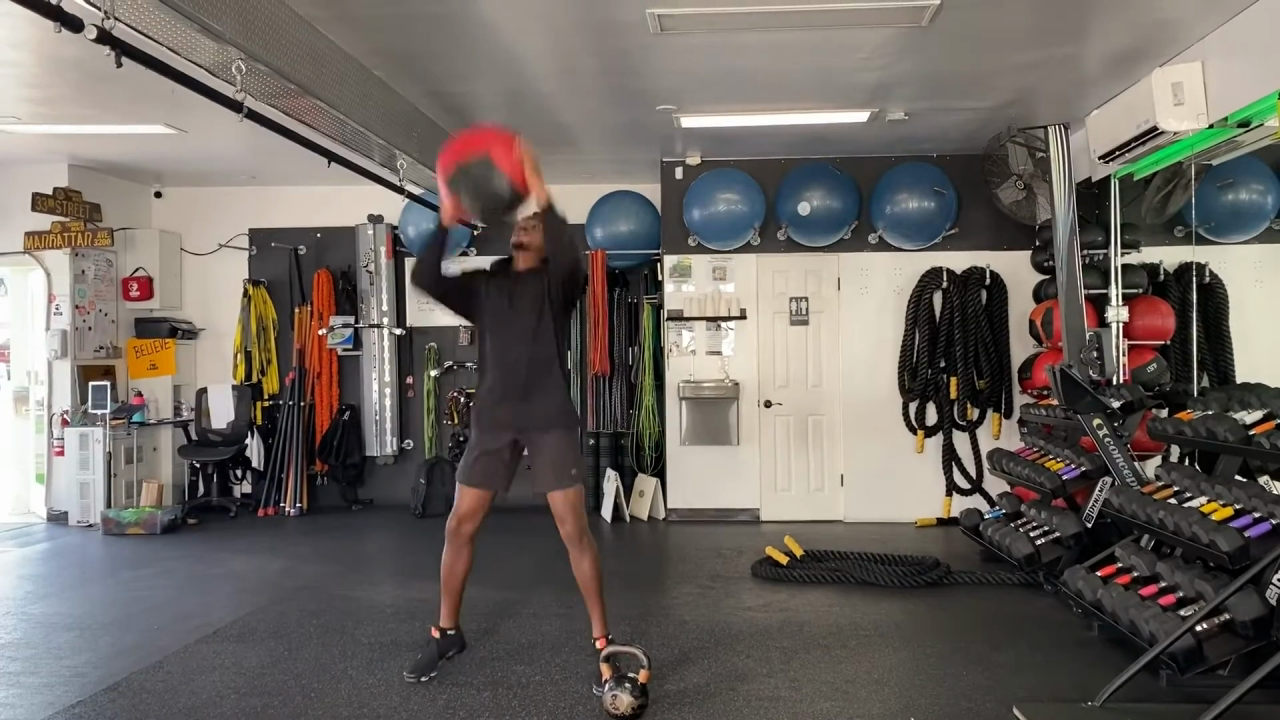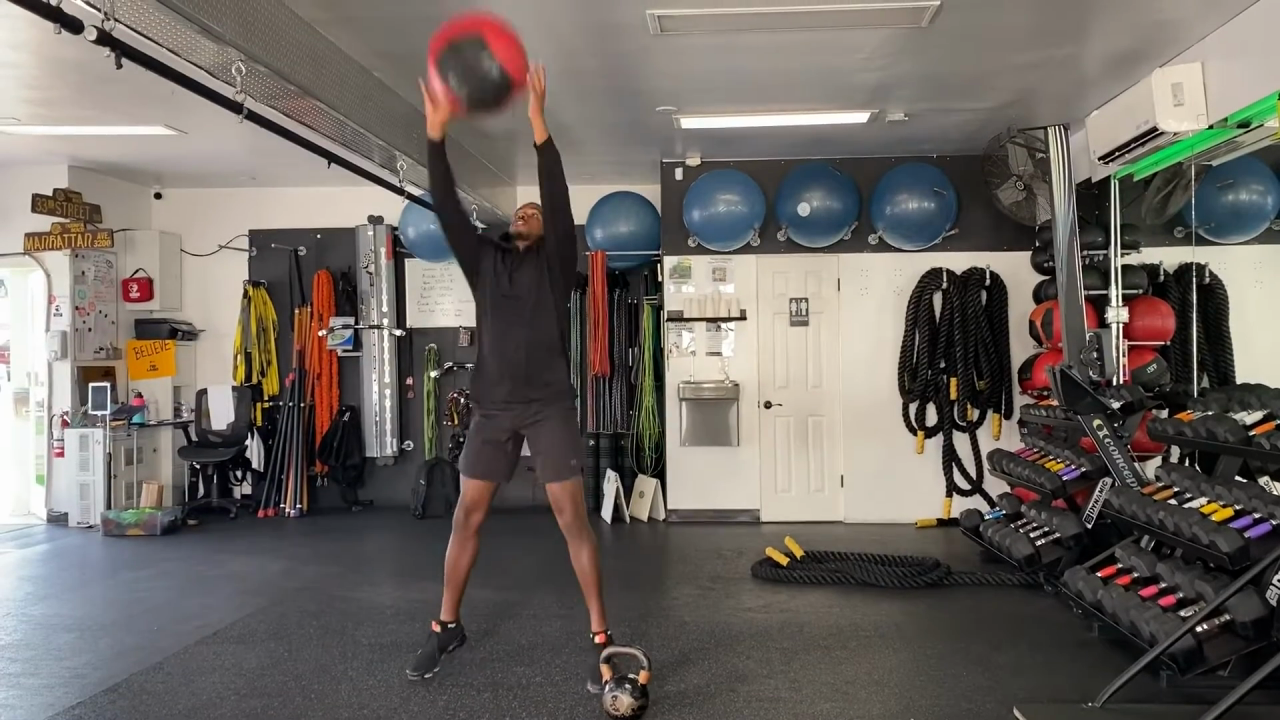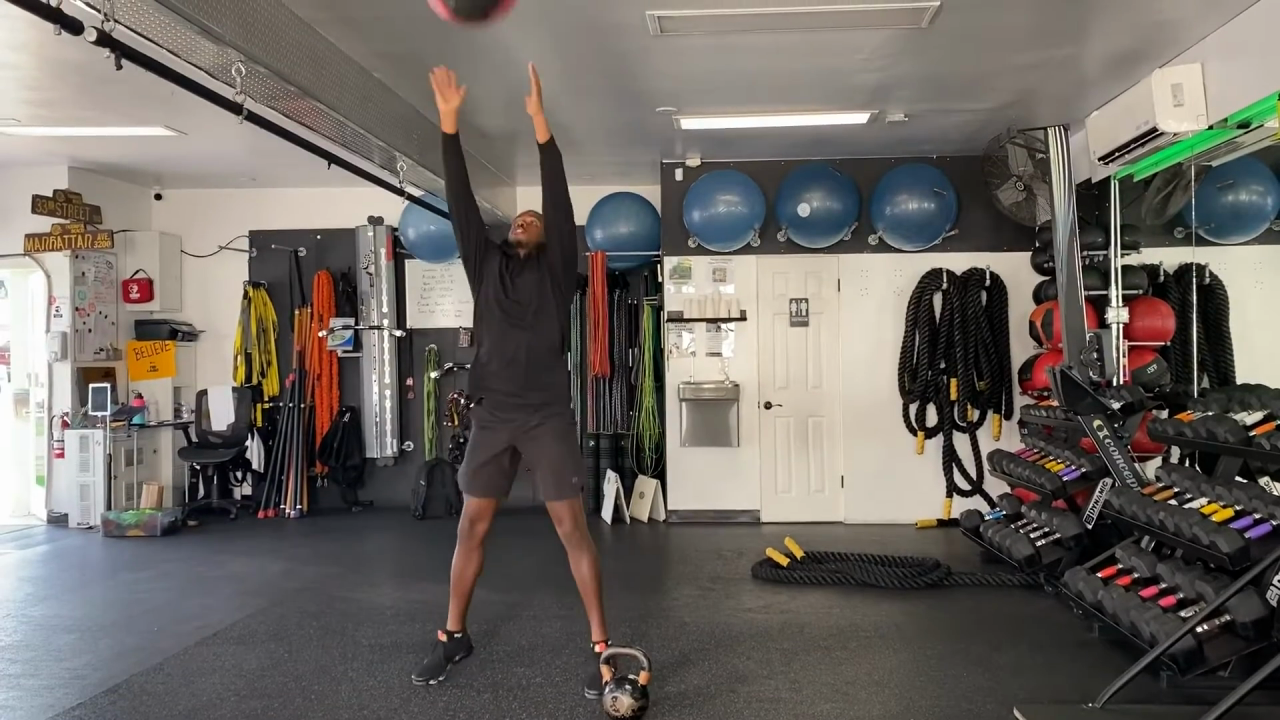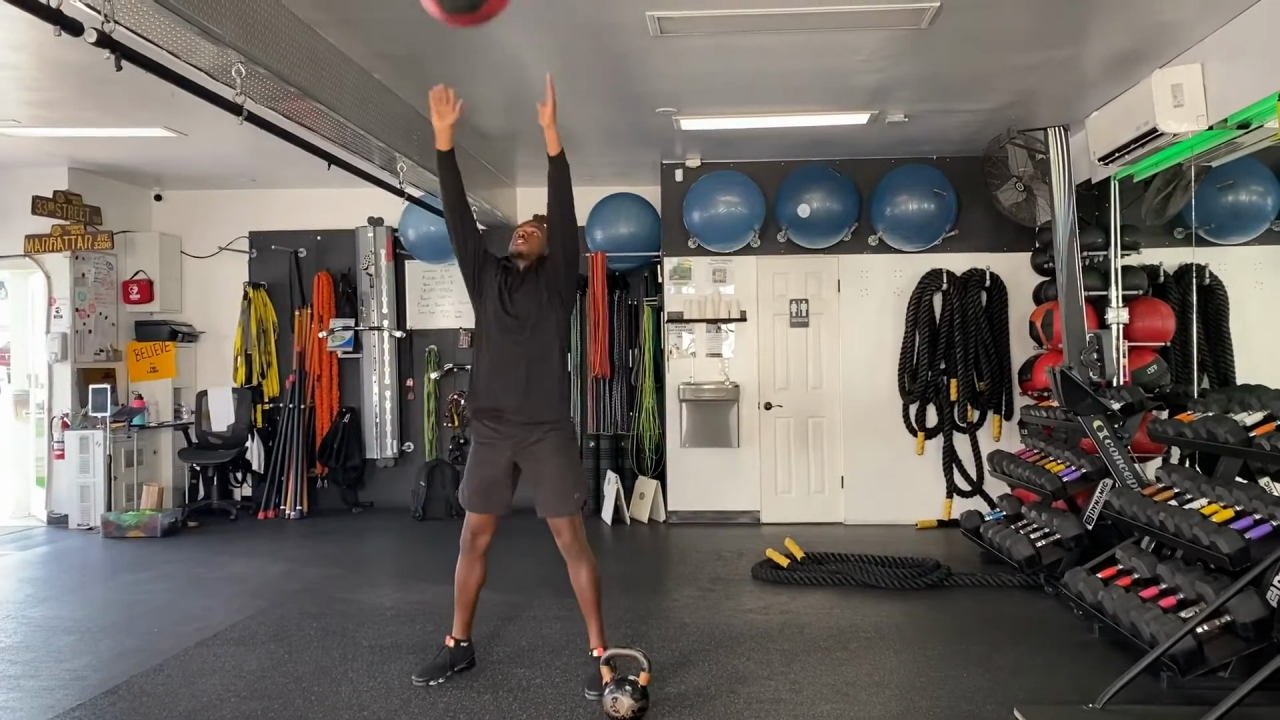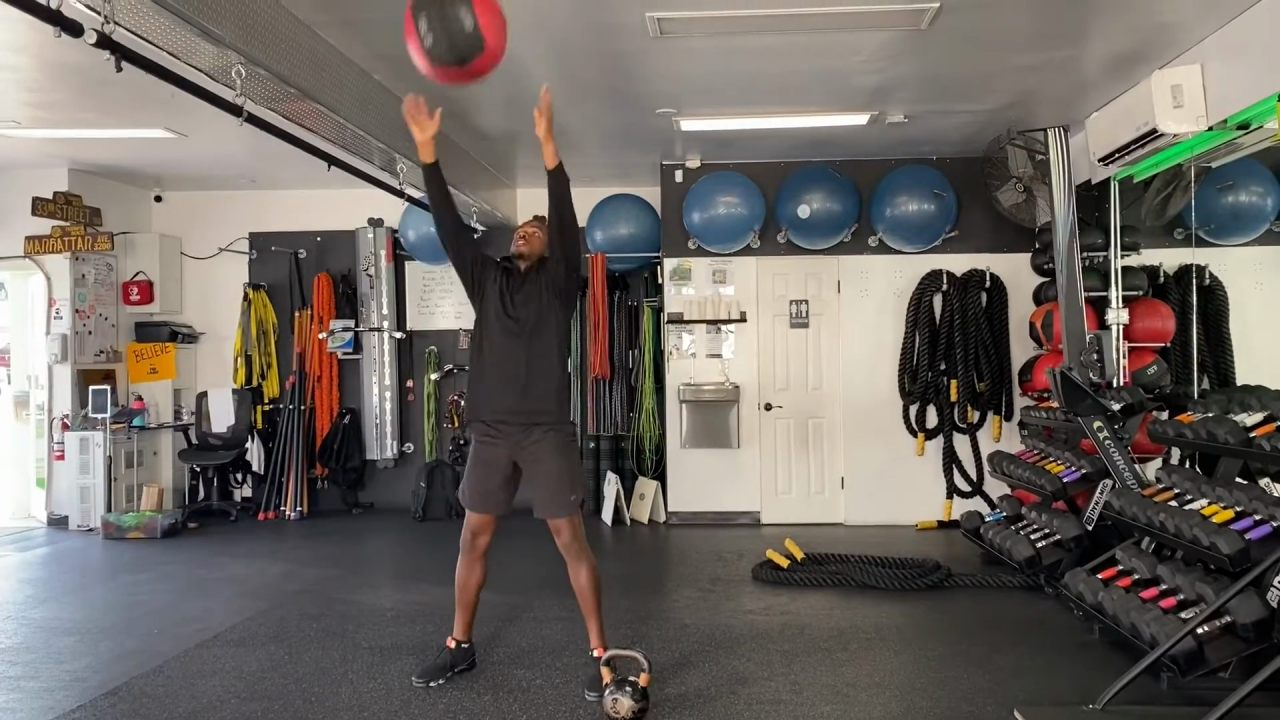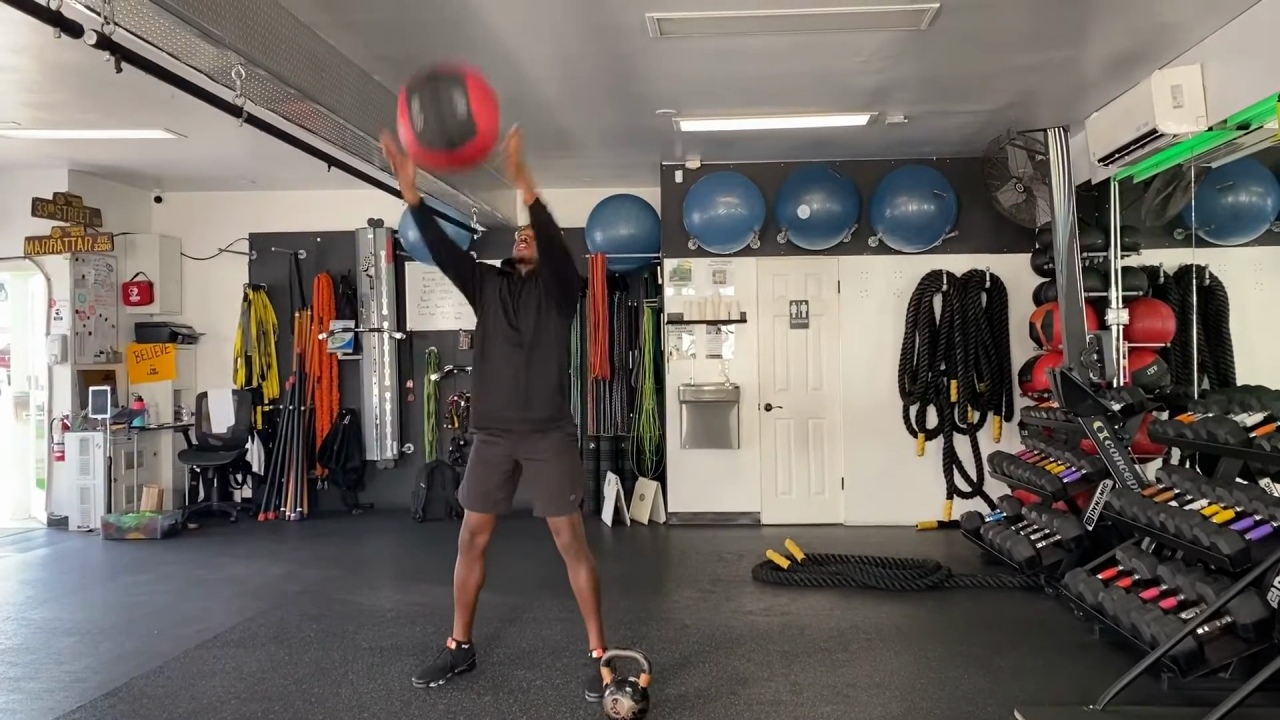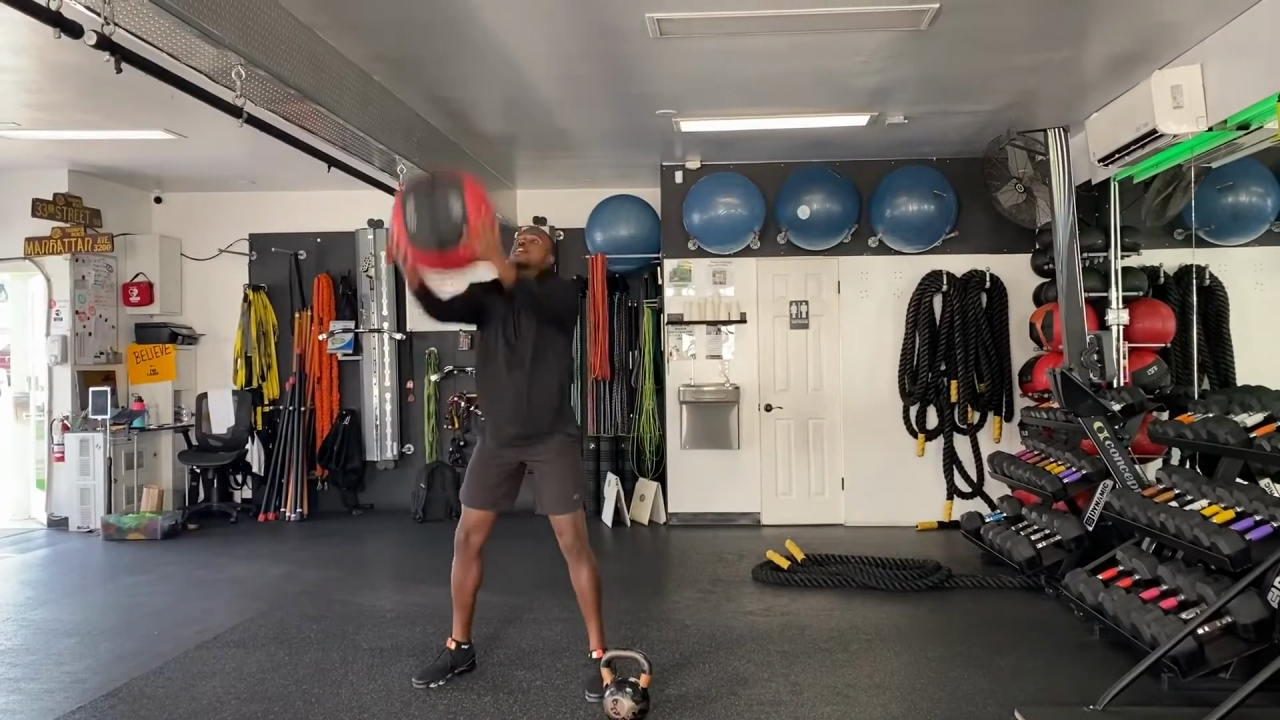
dt=0.1s
person 1, frame 1
left shoulder: (556, 281)
right shoulder: (483, 284)
left elbow: (570, 260)
right elbow: (423, 278)
left wrist: (541, 195)
right wrist: (448, 219)
left hip: (550, 422)
right hip: (494, 420)
left knee: (574, 534)
right knee: (459, 527)
left ankle: (603, 642)
right ankle: (446, 632)
person 1, frame 2
left shoulder: (555, 263)
right shoulder: (484, 260)
left elbow: (558, 199)
right elbow: (447, 208)
left wrist: (539, 124)
right wrist: (437, 131)
left hip: (549, 404)
right hip: (495, 405)
left knee: (572, 520)
right knee: (467, 517)
left ankle: (600, 638)
right ankle: (446, 626)
person 1, frame 3
left shoulder: (556, 270)
right shoulder: (486, 265)
left elbow: (559, 202)
right elbow: (460, 201)
left wrist: (539, 120)
right wrist: (449, 121)
left hip: (547, 416)
right hip: (492, 416)
left knee: (572, 531)
right knee: (471, 529)
left ankle: (600, 646)
right ankle: (454, 636)
person 1, frame 4
left shoulder: (556, 283)
right shoulder: (487, 279)
left elbow: (565, 220)
right elbow: (458, 218)
left wrist: (551, 134)
right wrist: (444, 138)
left hip: (548, 430)
right hip: (492, 430)
left knee: (571, 543)
right knee: (474, 539)
left ankle: (599, 653)
right ankle: (458, 645)
person 1, frame 5
left shoulder: (557, 284)
right shoulder: (487, 281)
left elbow: (566, 225)
right elbow: (449, 226)
left wrist: (547, 145)
right wrist: (427, 149)
left hip: (547, 428)
right hip: (492, 431)
left knee: (570, 542)
right knee: (474, 539)
left ankle: (599, 653)
right ankle: (459, 646)
person 1, frame 6
left shoulder: (562, 286)
right shoulder: (487, 283)
left elbow: (558, 251)
right elbow: (443, 251)
left wrist: (532, 197)
right wrist: (414, 193)
left hip: (549, 433)
right hip: (494, 433)
left knee: (571, 545)
right knee: (472, 542)
left ankle: (598, 656)
right ankle: (459, 647)
person 1, frame 7
left shoulder: (558, 295)
right shoulder: (488, 298)
left elbow: (545, 300)
right elbow: (442, 310)
left wrist: (504, 266)
right wrist: (413, 275)
left hip: (551, 435)
right hip: (498, 437)
left knee: (574, 543)
right knee: (467, 539)
left ankle: (598, 658)
right ankle: (459, 648)
